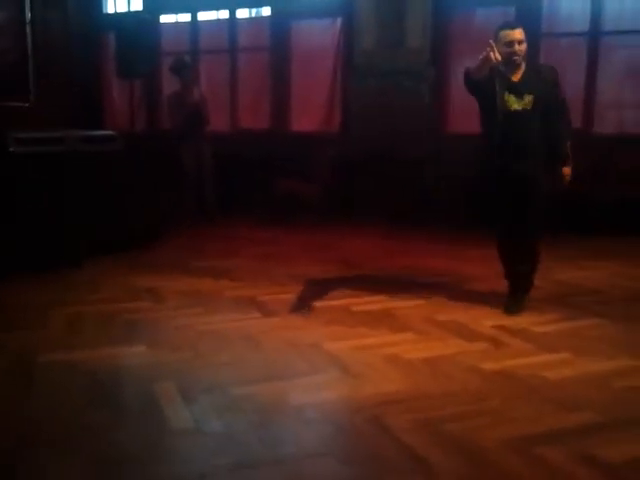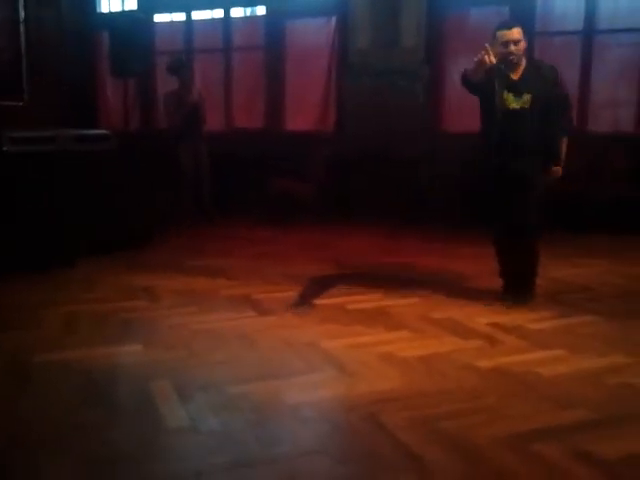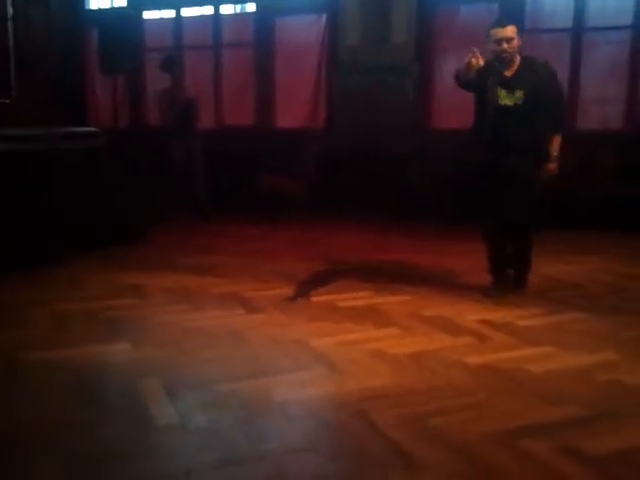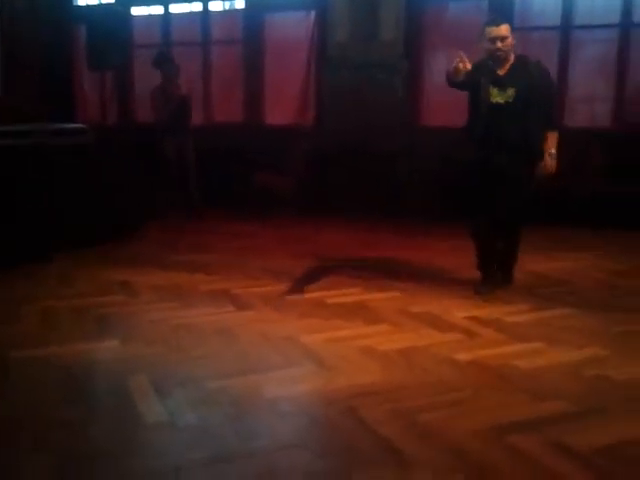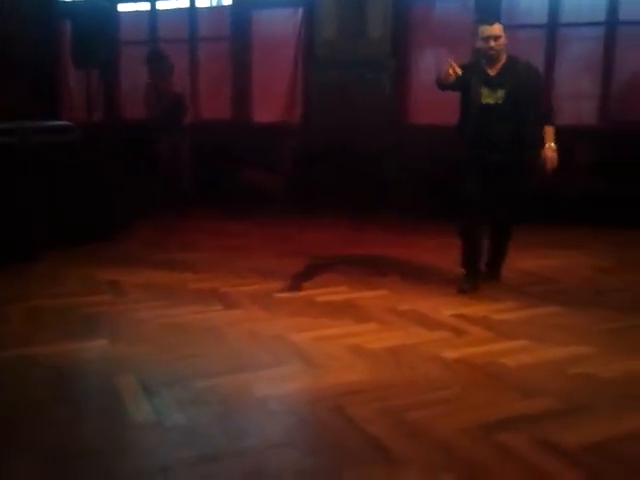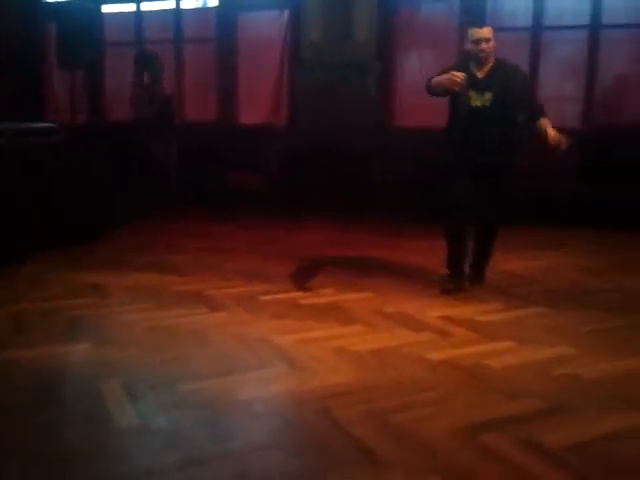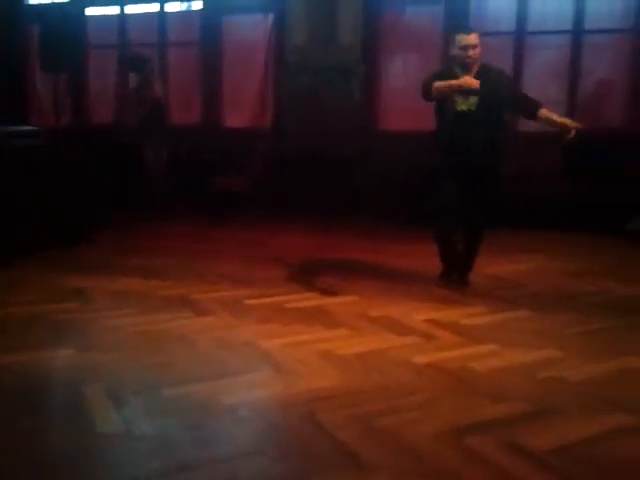
dt=0.1s
person 1, frame 1
left shoulder: (546, 76)
right shoulder: (490, 77)
left elbow: (561, 121)
right elbow: (472, 79)
left wrist: (564, 160)
right wrist: (484, 61)
left hip: (537, 166)
right hip: (502, 166)
left knee: (528, 228)
right knee: (506, 228)
left ankle: (521, 290)
right ankle: (515, 286)
person 1, frame 2
left shoulder: (546, 74)
right shoulder: (490, 76)
left elbow: (561, 118)
right elbow: (469, 80)
left wrist: (557, 159)
right wrist: (479, 64)
left hip: (534, 163)
right hip: (500, 163)
left knee: (528, 223)
right knee: (503, 225)
left ankle: (526, 283)
right ankle: (510, 282)
person 1, frame 3
left shoulder: (541, 72)
right shoulder: (485, 72)
left elbow: (556, 116)
right elbow: (463, 79)
left wrist: (552, 155)
right wrist: (467, 68)
left hip: (528, 160)
right hip: (494, 160)
left knee: (521, 219)
right knee: (494, 220)
left ankle: (519, 275)
right ankle: (500, 276)
person 1, frame 4
left shoulder: (534, 71)
right shoulder: (479, 71)
left elbow: (549, 116)
right elbow: (455, 80)
left wrist: (549, 152)
right wrist: (457, 70)
left hip: (520, 158)
right hip: (485, 157)
left knee: (511, 216)
right knee: (483, 217)
left ankle: (505, 270)
right ankle: (488, 273)
person 1, frame 5
left shoulder: (525, 72)
right shoulder: (470, 71)
left elbow: (543, 109)
right elbow: (443, 81)
left wrist: (548, 144)
right wrist: (448, 74)
left hip: (511, 158)
right hip: (476, 157)
left knee: (503, 216)
right knee: (471, 214)
left ankle: (493, 268)
right ankle: (470, 272)
person 1, frame 6
left shoulder: (512, 74)
right shoulder: (458, 72)
left elbow: (532, 107)
right elbow: (433, 86)
left wrist: (549, 130)
right wrist: (445, 79)
left hip: (498, 159)
right hip: (463, 158)
left knee: (488, 217)
right knee: (457, 213)
left ankle: (478, 269)
right ankle: (455, 272)
person 1, frame 7
left shoulder: (496, 78)
right shoulder: (442, 77)
left elbow: (523, 103)
right elbow: (429, 91)
left wrist: (554, 119)
right wrist: (459, 84)
left hip: (483, 163)
right hip: (451, 162)
left knee: (474, 219)
right knee: (447, 216)
left ankle: (462, 271)
right ankle: (450, 267)
person 2, frame 1
left shoulder: (198, 95)
right shoulder: (173, 98)
left elbow: (206, 121)
right elbow: (175, 124)
left wrist: (199, 104)
right wrist: (188, 106)
left hip: (200, 140)
right hip: (185, 143)
left knee: (206, 177)
right knee: (191, 179)
left ankle: (209, 212)
right ankle: (193, 214)
person 2, frame 2
left shoulder: (196, 94)
right shoulder: (171, 97)
left elbow: (203, 120)
right elbow: (173, 123)
left wrist: (197, 103)
right wrist: (187, 105)
left hip: (197, 139)
right hip: (182, 141)
left knee: (204, 176)
right knee: (188, 178)
left ankle: (205, 211)
right ankle: (190, 213)
person 2, frame 3
left shoulder: (186, 92)
right shoulder: (164, 94)
left elbow: (194, 116)
right elbow: (166, 120)
left wrist: (190, 101)
right wrist: (180, 102)
left hip: (190, 137)
right hip: (175, 139)
left knee: (198, 173)
right knee: (181, 175)
left ankle: (201, 208)
person 2, frame 4
left shoulder: (180, 89)
right shoulder: (158, 91)
left elbow: (187, 113)
right elbow: (160, 118)
left wrist: (184, 98)
right wrist: (175, 100)
left hip: (183, 134)
right hip: (168, 136)
left knee: (190, 169)
right knee: (173, 172)
left ankle: (193, 205)
right ankle: (175, 206)
person 2, frame 5
left shoulder: (174, 86)
right shoulder: (152, 88)
left elbow: (182, 110)
right elbow: (153, 115)
left wrist: (177, 96)
right wrist: (168, 97)
left hip: (177, 131)
right hip: (162, 134)
left knee: (182, 168)
right knee: (165, 170)
person 2, frame 6
left shoulder: (164, 88)
right shoulder: (143, 90)
right elbow: (144, 117)
left wrist: (167, 98)
right wrist: (159, 99)
left hip: (167, 133)
right hip: (153, 135)
left knee: (170, 170)
right knee: (158, 171)
person 2, frame 7
left shoulder: (154, 90)
right shoulder: (134, 93)
right elbow: (134, 120)
left wrist: (159, 101)
right wrist: (150, 102)
left hip: (158, 137)
right hip: (145, 138)
left knee: (160, 174)
right knee: (152, 173)
